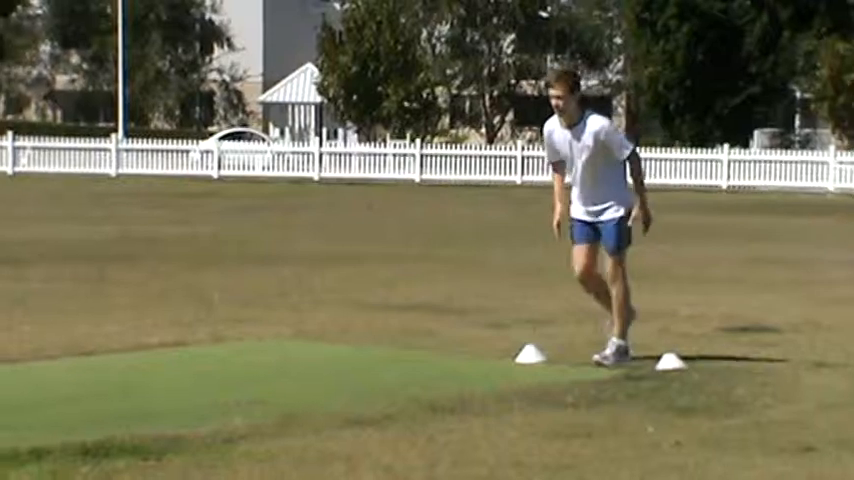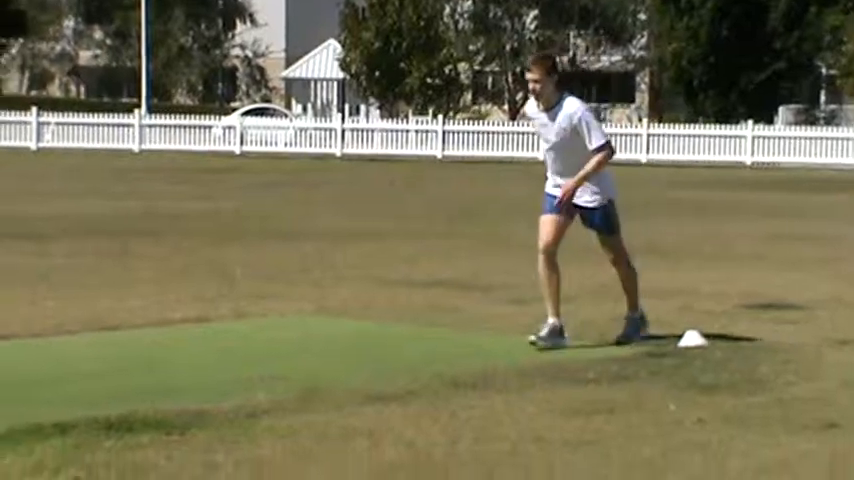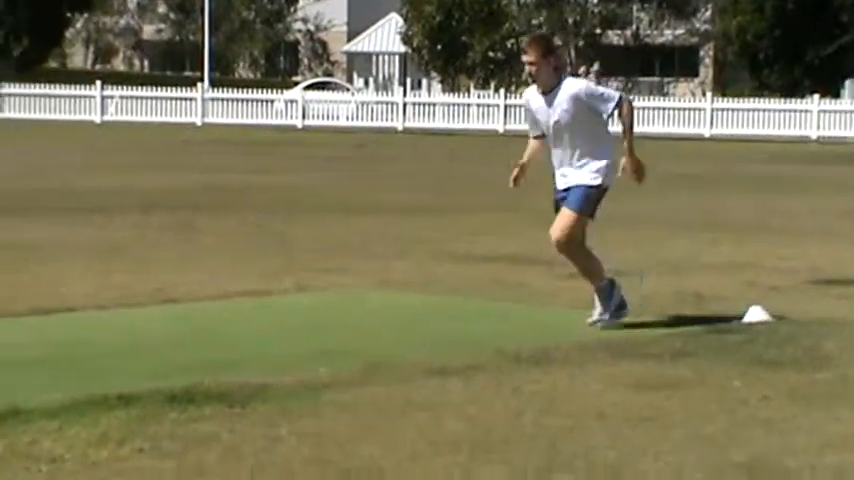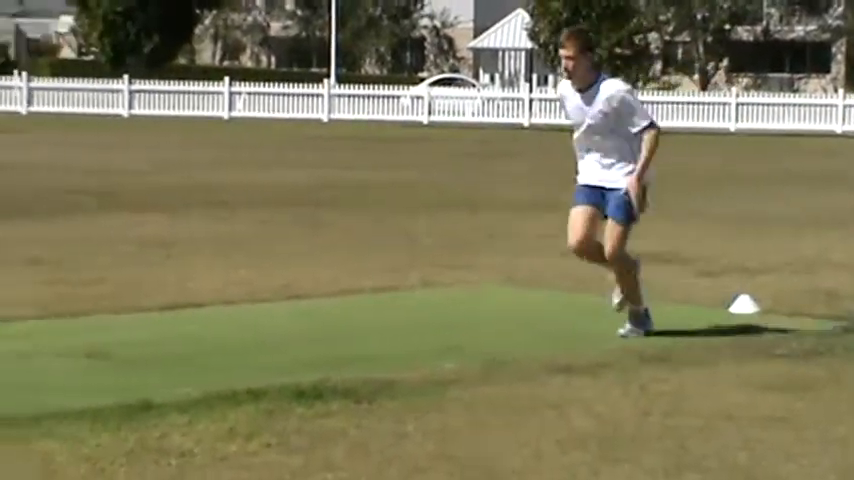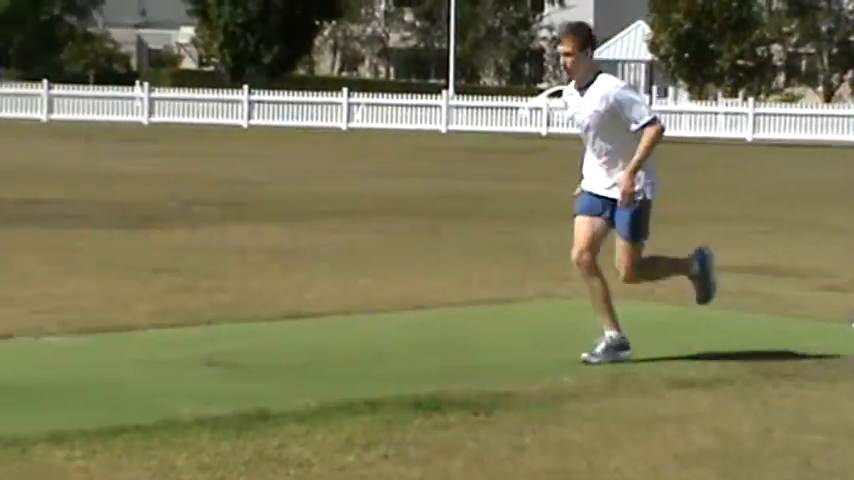
dt=0.3s
person 1, frame 1
left shoulder: (600, 127)
right shoulder: (550, 129)
left elbow: (632, 159)
left wrist: (641, 203)
right wrist: (558, 205)
left hip: (612, 208)
right hip: (580, 209)
left knee: (614, 273)
right knee: (582, 273)
left ankle: (619, 343)
right ankle: (621, 316)
person 1, frame 2
left shoulder: (576, 111)
right shoulder: (531, 110)
left elbow: (606, 151)
left wrist: (576, 183)
left hip: (591, 190)
right hip: (557, 189)
left knee: (616, 256)
right knee: (545, 248)
left ankle: (635, 317)
right ankle: (555, 325)
person 1, frame 3
left shoulder: (578, 90)
right shoulder: (530, 96)
left elbow: (624, 105)
left wrist: (629, 152)
right wrist: (523, 163)
left hip: (594, 173)
right hip: (565, 177)
left knee: (560, 238)
right knee: (573, 245)
left ankle: (603, 286)
right ankle: (610, 300)
person 1, frame 4
left shoulder: (615, 92)
right shoulder: (565, 91)
left elbow: (651, 132)
left wrist: (639, 177)
left hip: (623, 178)
right hip: (589, 177)
left knee: (613, 251)
right knee: (577, 244)
left ankle: (639, 313)
right ankle: (626, 270)
person 1, frame 5
left shoulder: (614, 91)
right shoulder: (570, 94)
left elbow: (654, 128)
left wrist: (630, 172)
left hip: (631, 187)
right hip: (594, 186)
left knee: (628, 272)
right knee: (581, 257)
left ankle: (694, 263)
right ankle: (614, 338)
